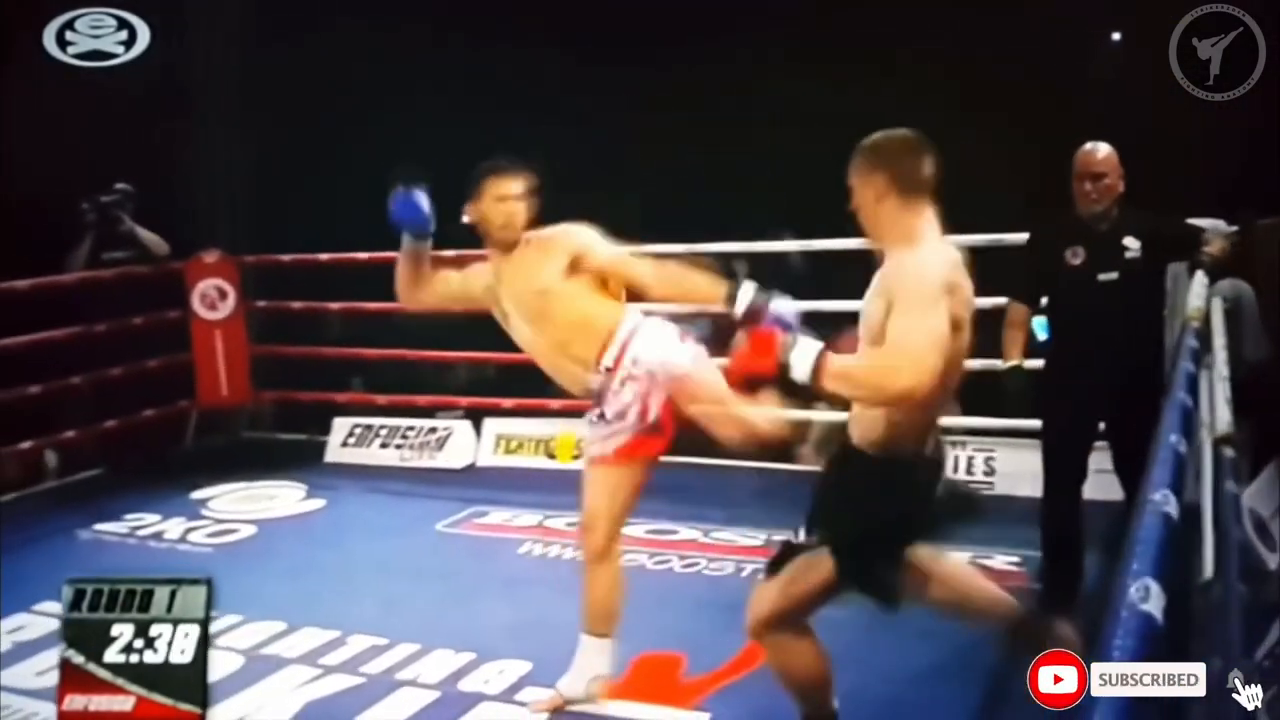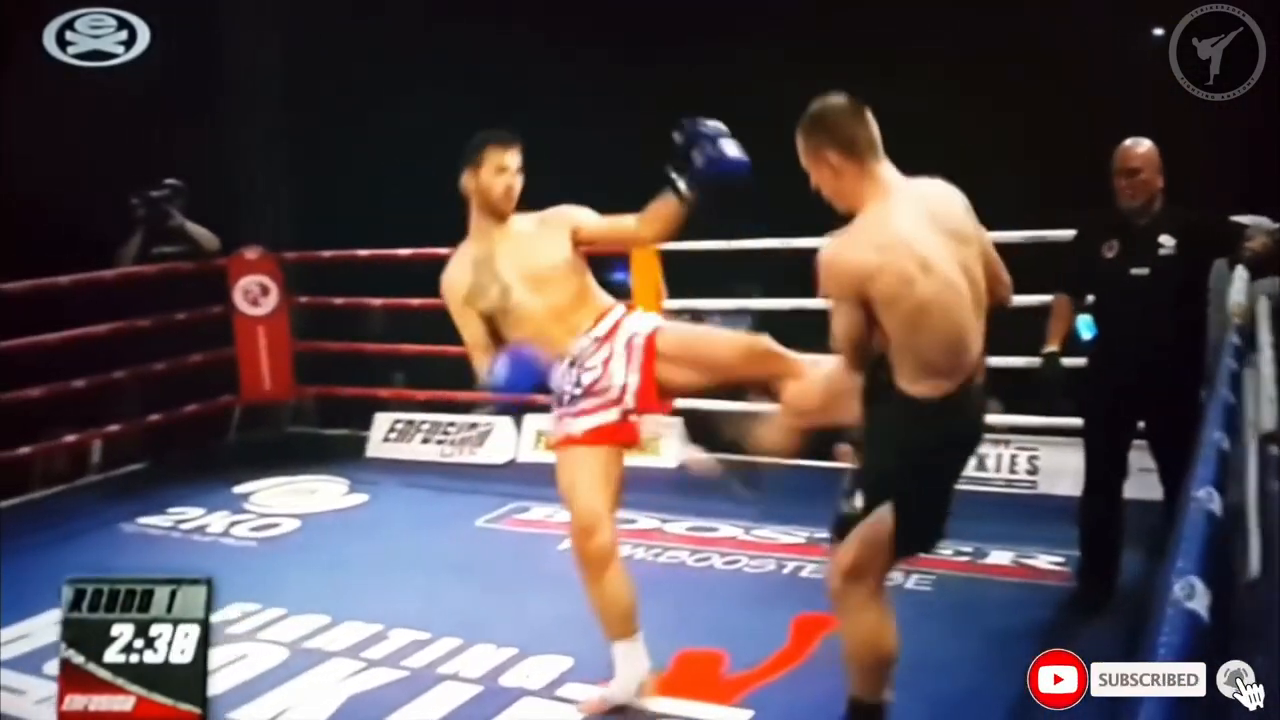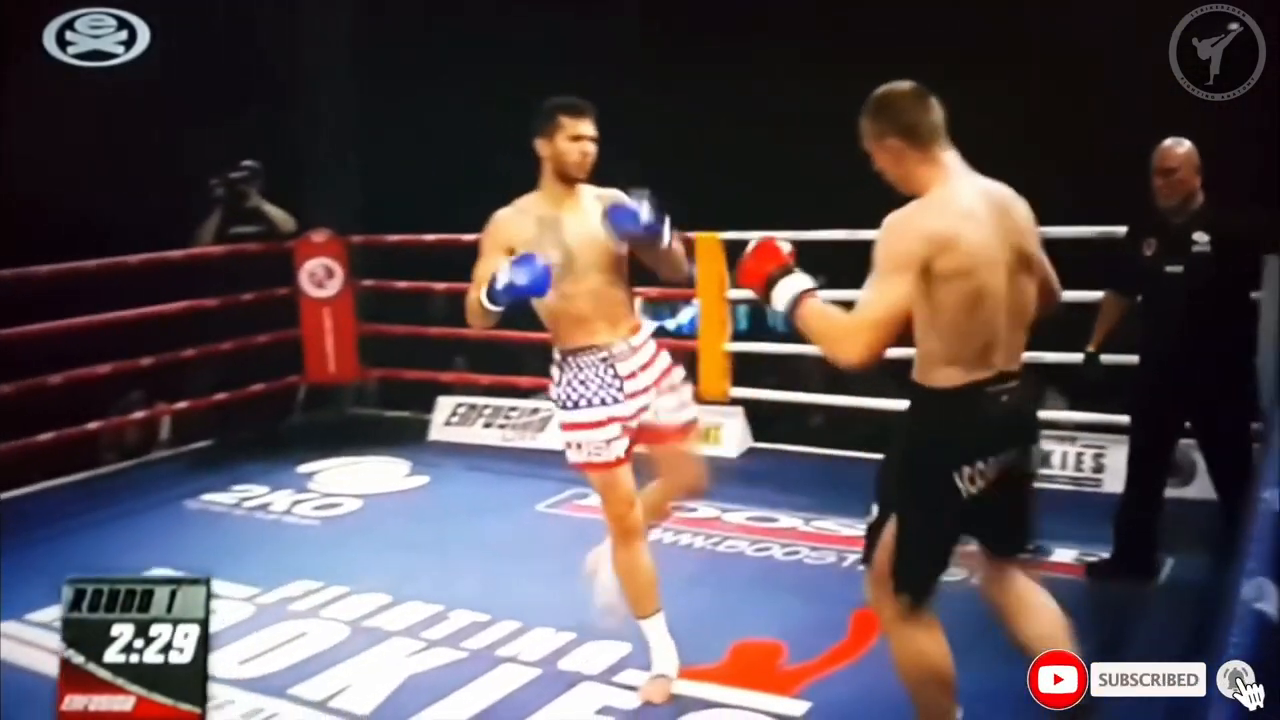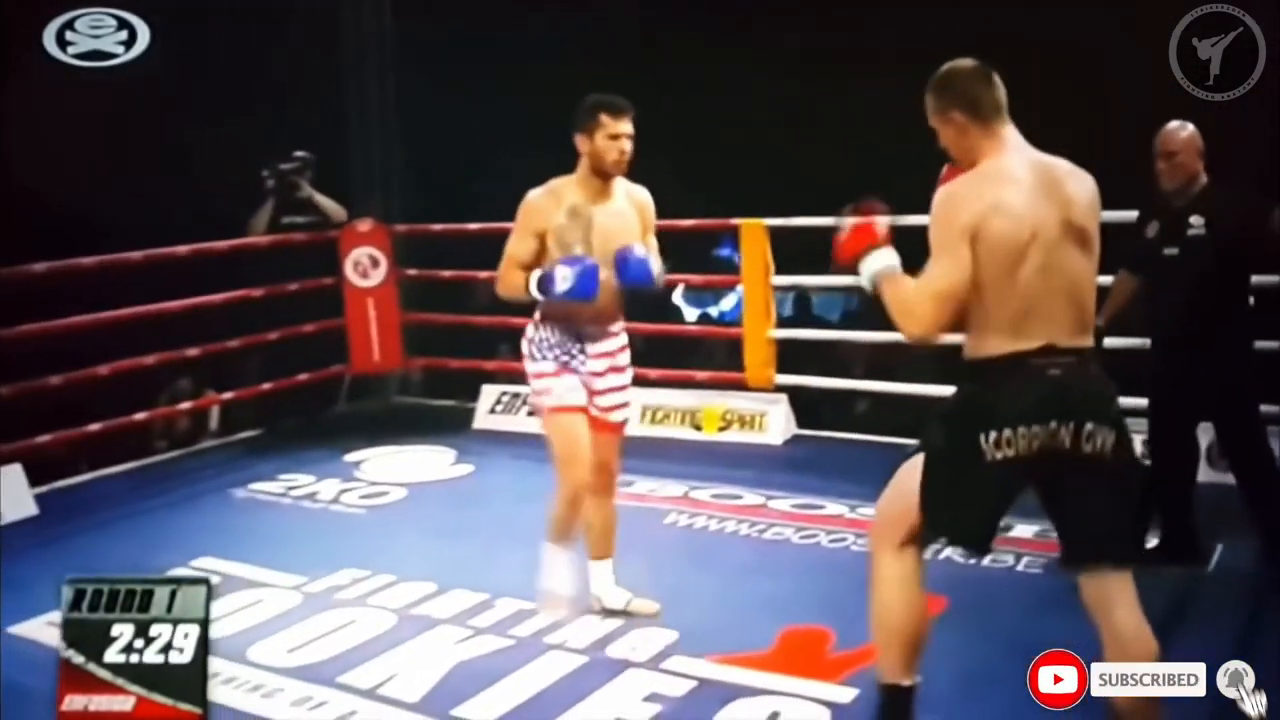
dt=0.3s
person 1, frame 1
left shoulder: (927, 272)
right shoulder: (935, 261)
left elbow: (910, 378)
left wrist: (804, 362)
left hip: (882, 478)
right hip: (901, 460)
left knee: (769, 615)
right knee: (909, 568)
right ankle: (1033, 628)
person 1, frame 2
left shoulder: (849, 255)
right shoulder: (945, 198)
left elbow: (853, 349)
right elbow: (1000, 292)
left hip: (924, 422)
right hip: (951, 383)
left knee: (852, 575)
right knee: (809, 391)
person 1, frame 3
left shoulder: (913, 227)
right shoulder: (1014, 206)
left elbow: (854, 347)
right elbow: (1049, 295)
left wrist: (785, 286)
left hip: (952, 420)
right hip: (1013, 407)
left knee: (898, 598)
right knee: (1004, 569)
person 1, frame 4
left shoulder: (962, 196)
right shoulder: (1080, 183)
left elbow: (927, 320)
left wrist: (875, 259)
left hip: (1001, 397)
right hip: (1081, 391)
left knee: (894, 533)
right knee: (1110, 586)
person 2, frame 1
left shoulder: (565, 242)
right shoulder: (479, 279)
left elbow: (653, 276)
right elbow: (413, 291)
left wrist: (739, 299)
right wrist: (413, 238)
left hip: (647, 357)
right hip: (614, 400)
left knee: (735, 426)
right knee: (597, 541)
right ankle: (589, 671)
person 2, frame 2
left shoulder: (557, 222)
right shoulder: (460, 277)
left elbow: (645, 230)
right elbow: (486, 364)
left wrist: (688, 178)
right wrist: (502, 373)
left hip: (629, 343)
right hip: (577, 391)
left knee: (754, 352)
right knee: (591, 540)
right ankle: (630, 673)
person 2, frame 3
left shoulder: (616, 204)
right shoulder: (512, 224)
left elbow: (677, 270)
right elbow: (477, 316)
left wrist: (658, 234)
right wrist: (498, 292)
left hip: (641, 355)
right hip: (583, 373)
left knee: (687, 481)
right knee: (625, 519)
left ankle: (607, 557)
right ankle: (663, 657)
person 2, frame 4
left shoulder: (638, 201)
right shoulder: (543, 204)
left elbow: (652, 268)
right elbow: (505, 281)
left wrist: (649, 273)
right wrist: (544, 285)
left hip: (609, 344)
right hip: (556, 344)
left knee: (605, 476)
right knee: (578, 476)
left ankle: (603, 587)
right ankle: (555, 564)
person 3, frame 1
left shoulder: (1150, 231)
right shoulder: (1049, 240)
left elbow: (1209, 243)
right elbow: (1021, 303)
left wrist: (1212, 252)
right wrist: (1013, 360)
left hip: (1138, 382)
right hip: (1069, 382)
left knee: (1143, 482)
right knee: (1061, 486)
right ankle: (1060, 583)
person 3, frame 2
left shoulder: (1192, 229)
right shoulder: (1095, 234)
left elbow: (1247, 242)
right elbow: (1068, 294)
left wrist: (1255, 249)
right wrist: (1053, 347)
left hip: (1174, 377)
right hip: (1111, 375)
left knee: (1180, 475)
right knee: (1102, 477)
right ankle: (1097, 578)
person 3, frame 3
left shoulder: (1229, 229)
right shoulder: (1143, 232)
right elbow: (1119, 294)
right wrist: (1094, 345)
left hip: (1219, 375)
right hip: (1159, 371)
left knee: (1232, 471)
right knee: (1144, 467)
right ankle: (1133, 556)
person 3, frame 4
left shoulder: (1229, 209)
right shoulder: (1154, 215)
right elbow: (1132, 272)
right wrist: (1101, 321)
left hip: (1222, 355)
right hip: (1169, 354)
right knee: (1168, 450)
right ankle: (1179, 540)
